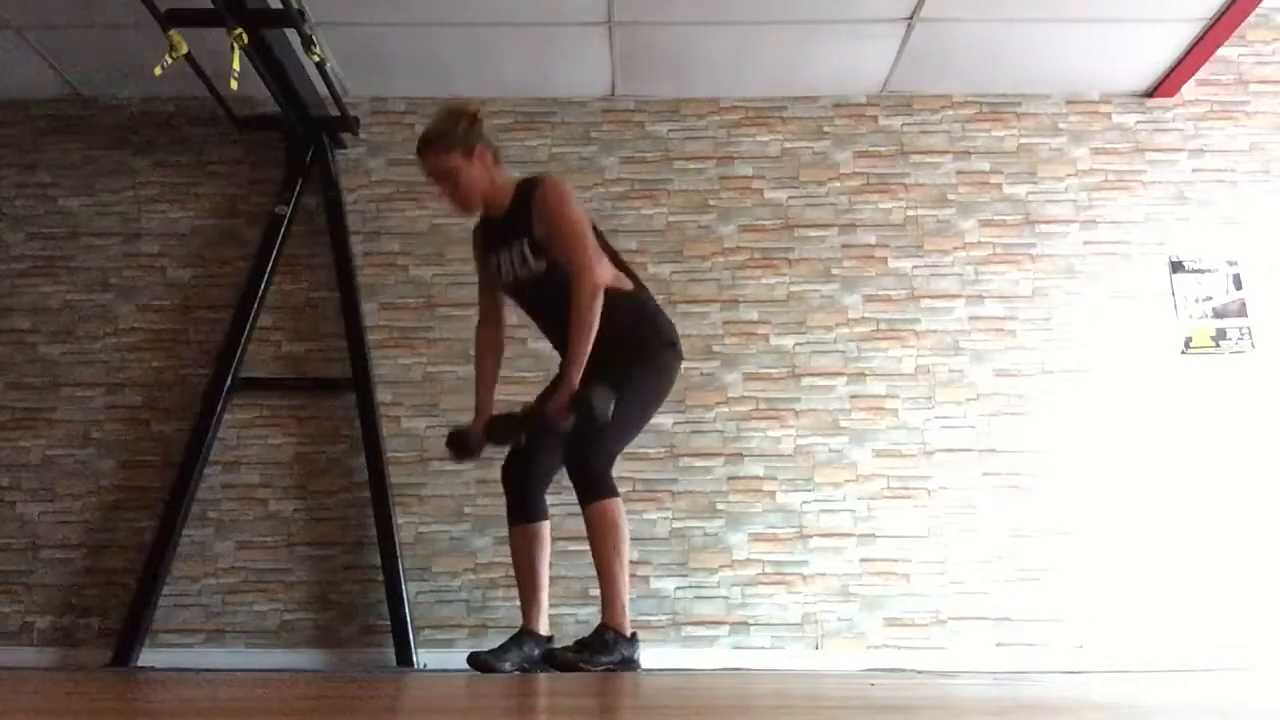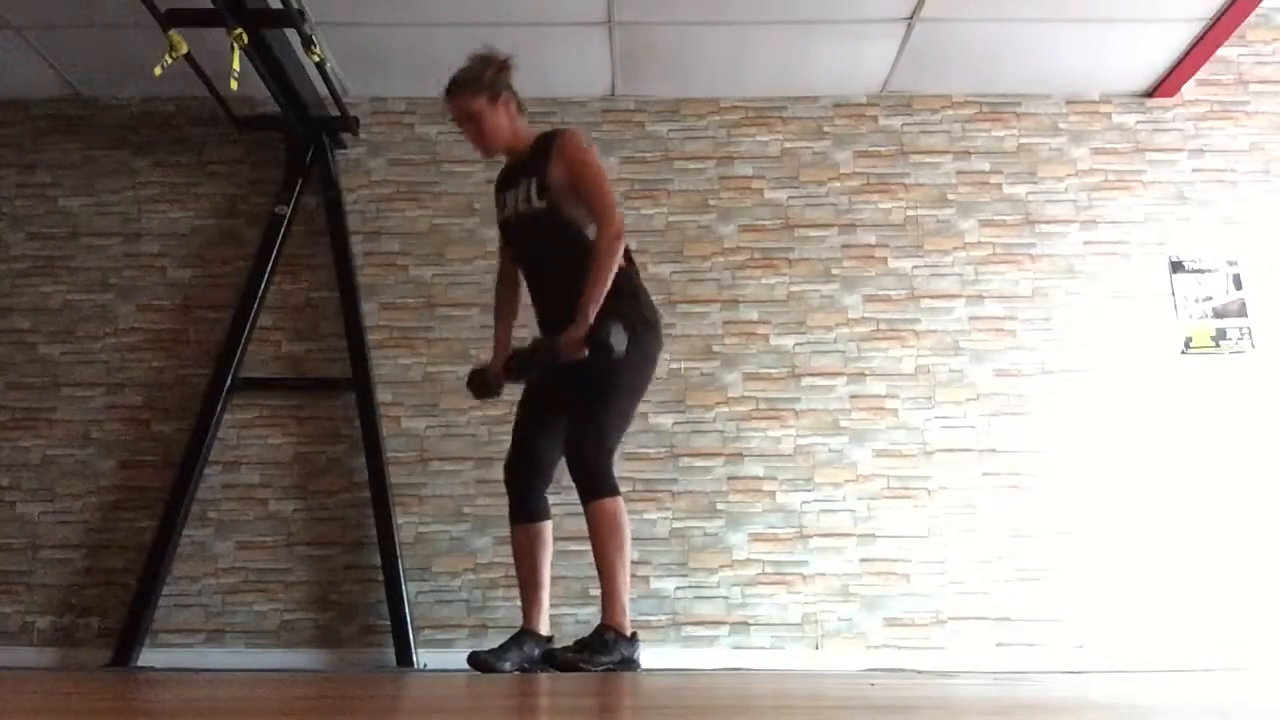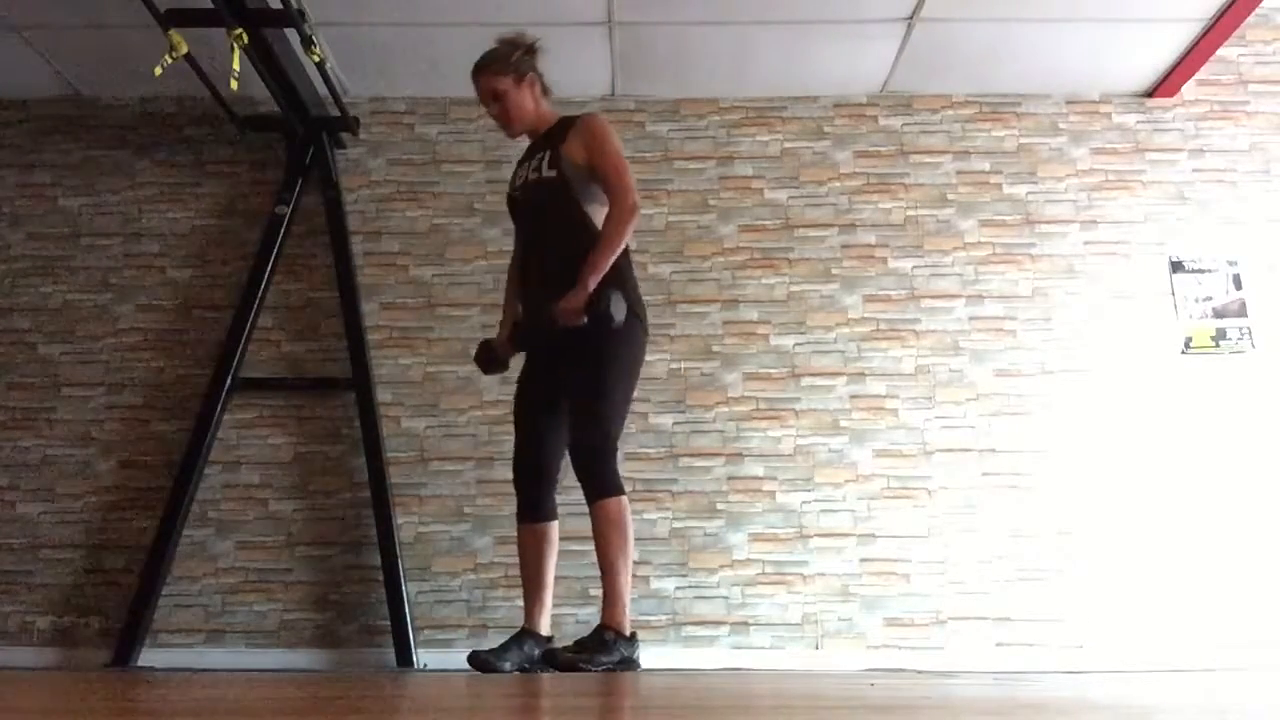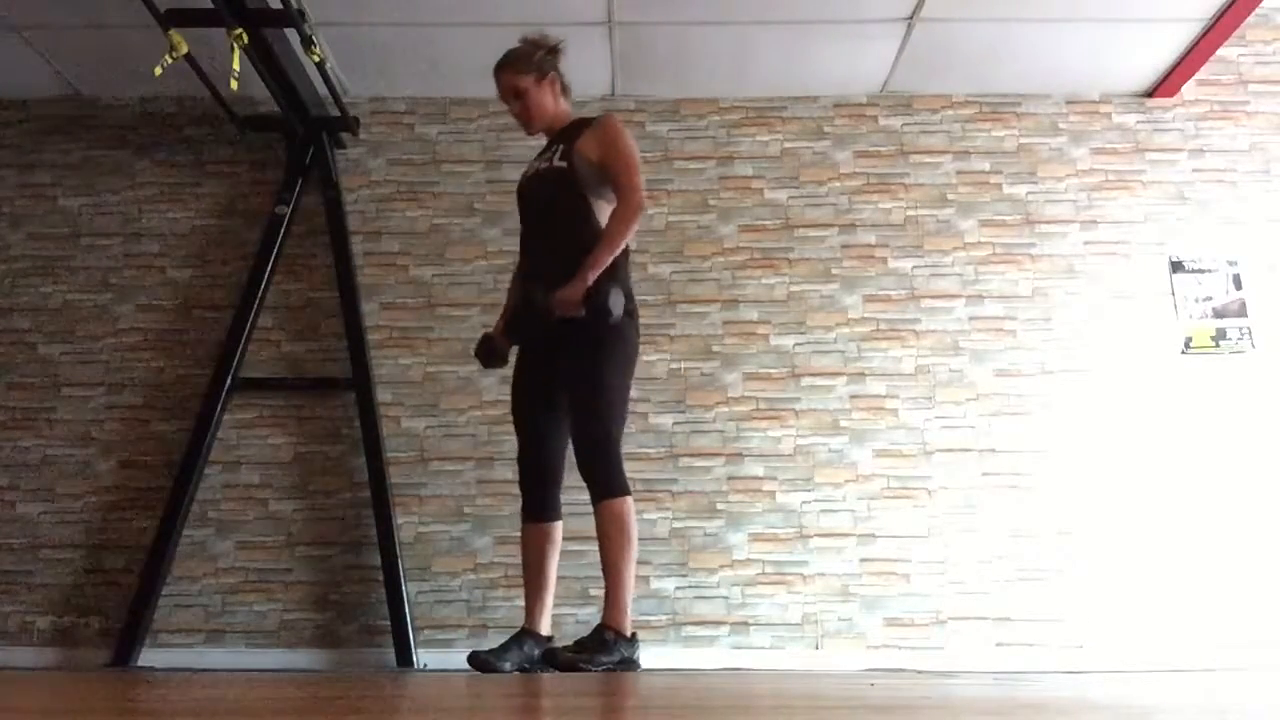
dt=0.1s
person 1, frame 1
left shoulder: (548, 198)
right shoulder: (485, 238)
left elbow: (589, 287)
right elbow: (489, 327)
left wrist: (572, 384)
right wrist: (482, 411)
left hip: (639, 345)
right hip: (582, 363)
left knee: (586, 457)
right knee: (521, 475)
left ankle: (619, 635)
right ankle: (534, 635)
person 1, frame 2
left shoulder: (566, 148)
right shoulder: (506, 184)
left elbow: (612, 230)
right elbow: (511, 275)
left wrist: (586, 317)
right wrist: (500, 354)
left hip: (617, 328)
right hip: (565, 340)
left knee: (587, 456)
right knee: (523, 469)
left ankle: (618, 635)
right ankle: (535, 634)
person 1, frame 3
left shoulder: (586, 131)
right shoulder: (527, 161)
left elbow: (626, 203)
left wrist: (586, 286)
right wrist: (509, 320)
left hip: (603, 319)
right hip: (551, 329)
left knee: (592, 459)
right knee: (532, 473)
left ankle: (617, 633)
right ankle: (535, 634)
person 1, frame 4
left shoulder: (601, 131)
right shoulder: (542, 158)
left elbow: (633, 202)
left wrist: (585, 278)
right wrist: (509, 312)
left hip: (596, 316)
right hip: (545, 326)
left knee: (597, 457)
right knee: (537, 473)
left ankle: (618, 633)
right ankle: (536, 634)
